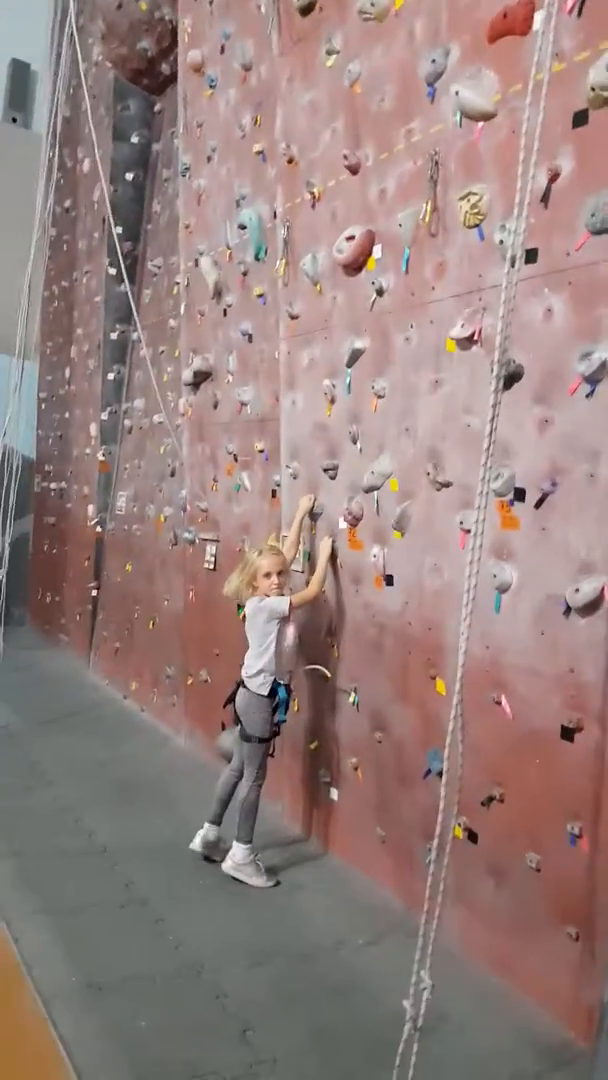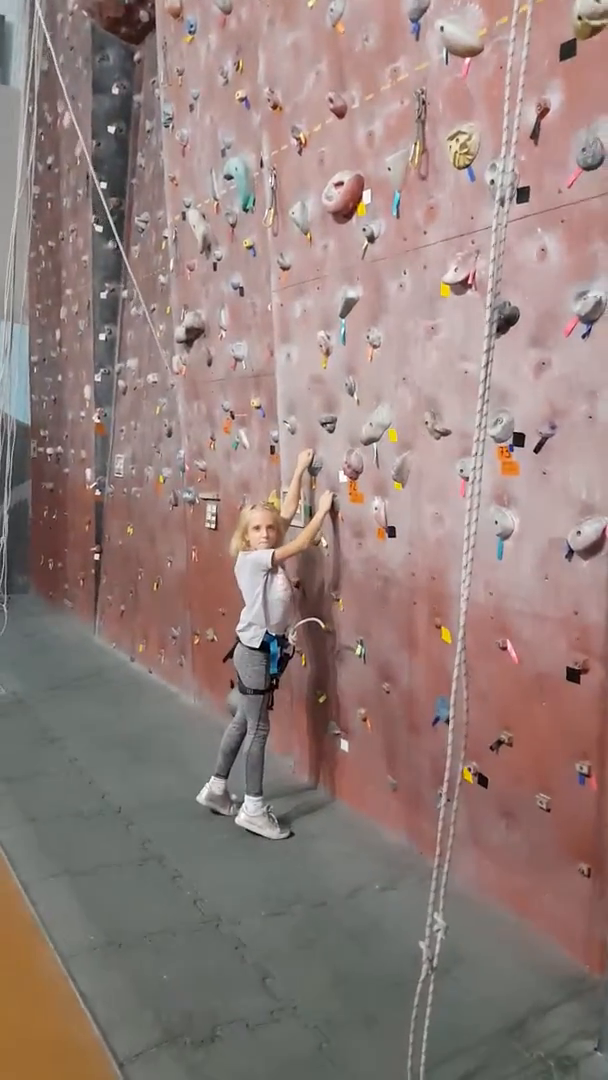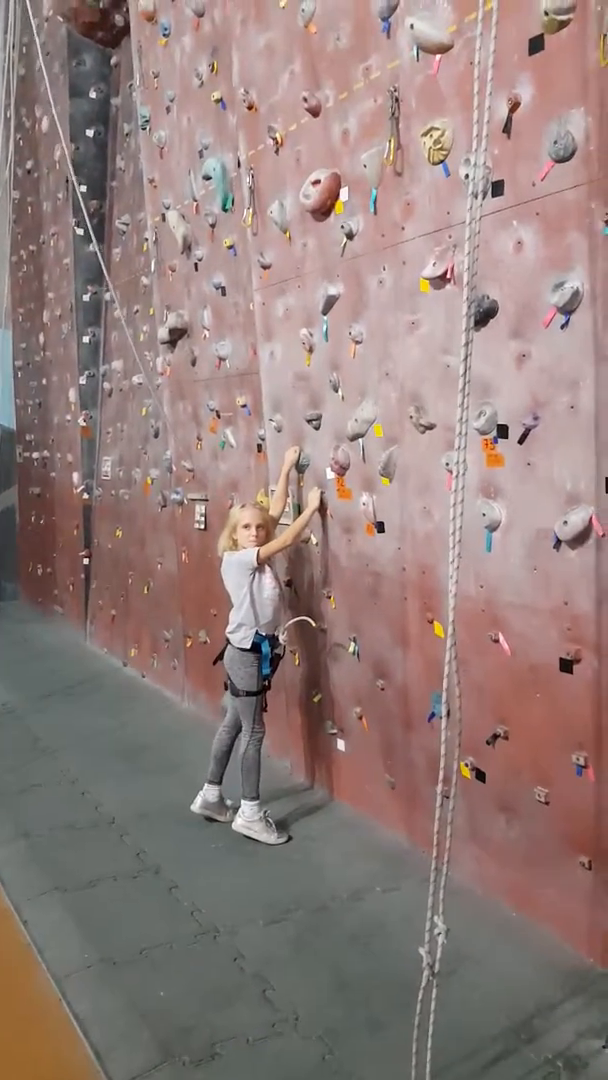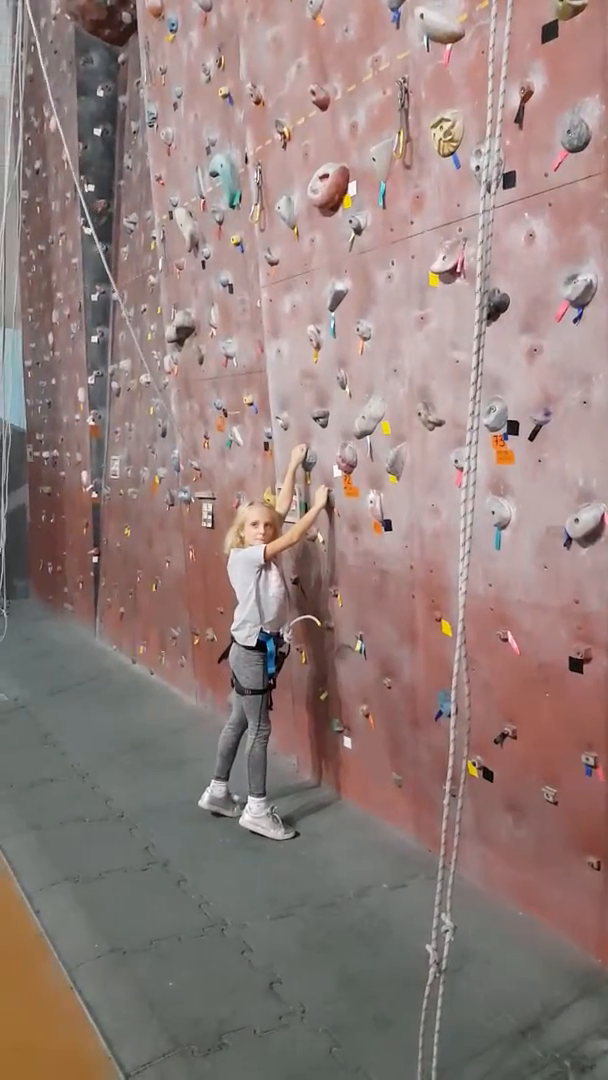
dt=0.5s
person 1, frame 1
left shoulder: (270, 601)
right shoulder: (262, 606)
left elbow: (287, 552)
right elbow: (313, 592)
left wrist: (301, 515)
right wrist: (324, 554)
left hip: (255, 694)
right hip: (259, 697)
left knee: (239, 766)
right knee: (254, 777)
left ankle: (209, 834)
right ankle: (241, 856)
person 1, frame 2
left shoulder: (270, 556)
right shoulder: (249, 560)
left elbow: (287, 512)
right elbow: (301, 544)
left wrist: (300, 470)
right wrist: (323, 510)
left hip: (268, 648)
right hip: (254, 650)
left knee: (243, 721)
right knee: (257, 729)
left ankle: (216, 788)
right ankle: (253, 809)
person 1, frame 3
left shoulder: (260, 555)
right shoulder: (235, 559)
left elbow: (275, 512)
right elbow: (287, 539)
left wrist: (287, 467)
right wrist: (312, 507)
left hip: (258, 649)
right hip: (245, 652)
left knee: (234, 724)
right knee: (254, 731)
left ankle: (210, 796)
right ankle: (250, 814)
person 1, frame 4
left shoulder: (266, 554)
right shoulder: (242, 557)
left elbow: (281, 510)
right elbow: (293, 537)
left wrist: (293, 467)
right wrist: (318, 506)
left hip: (262, 647)
right hip: (250, 650)
left knee: (239, 722)
right knee: (259, 729)
left ankle: (217, 792)
right ankle: (257, 810)
